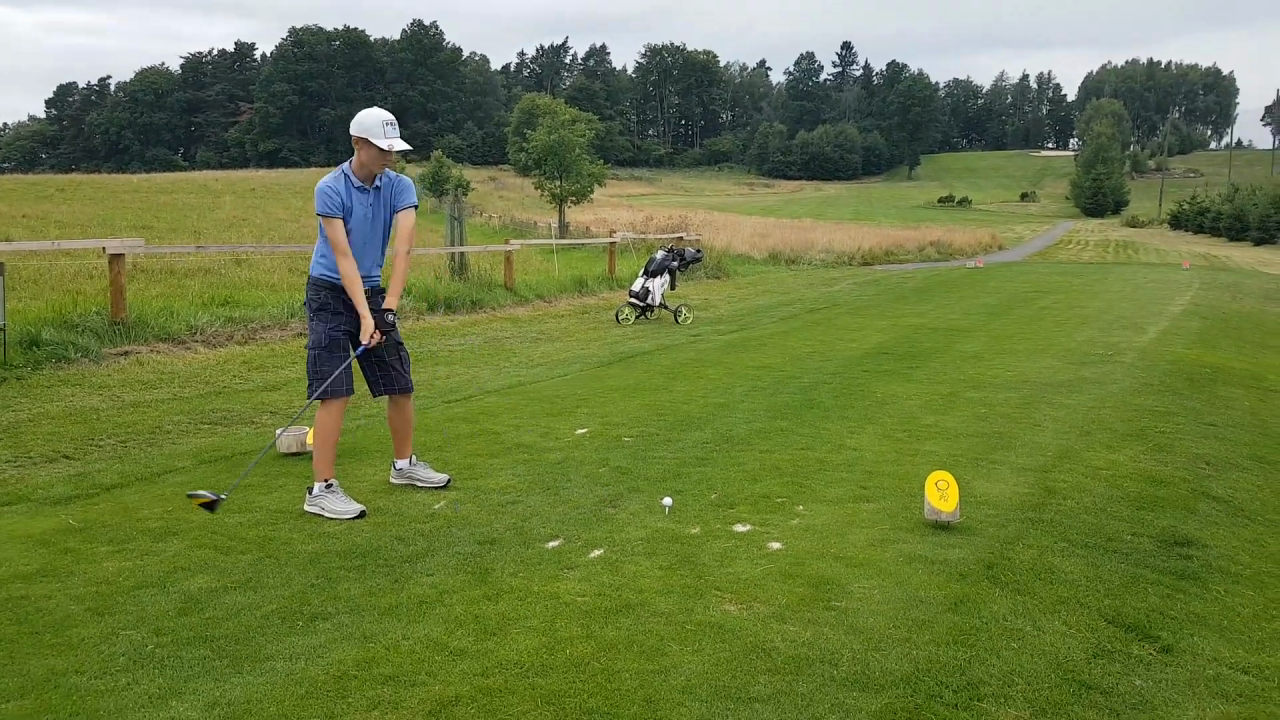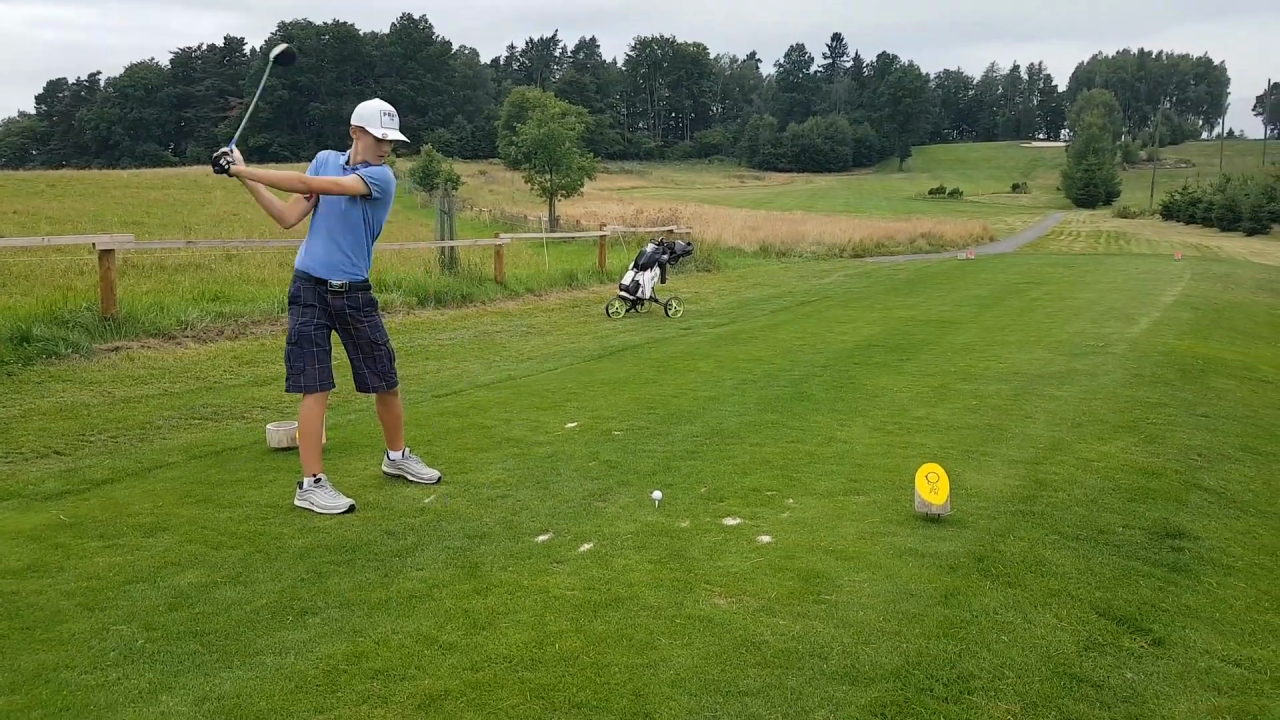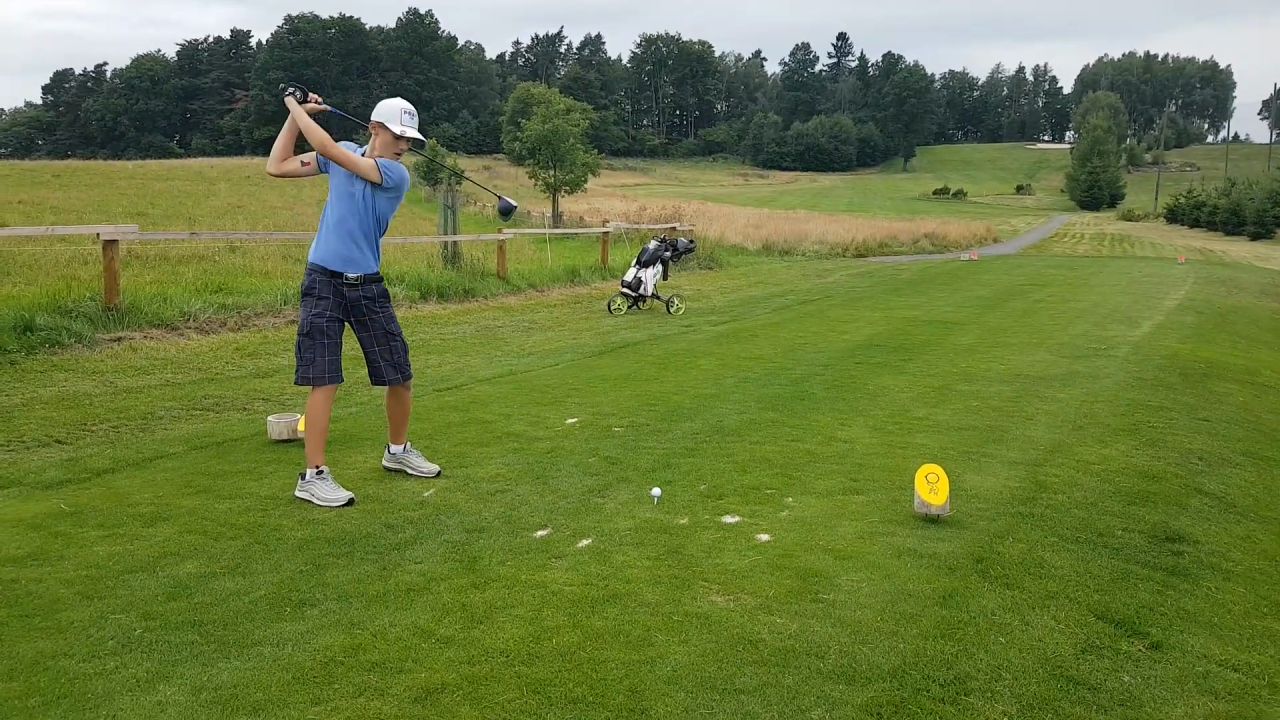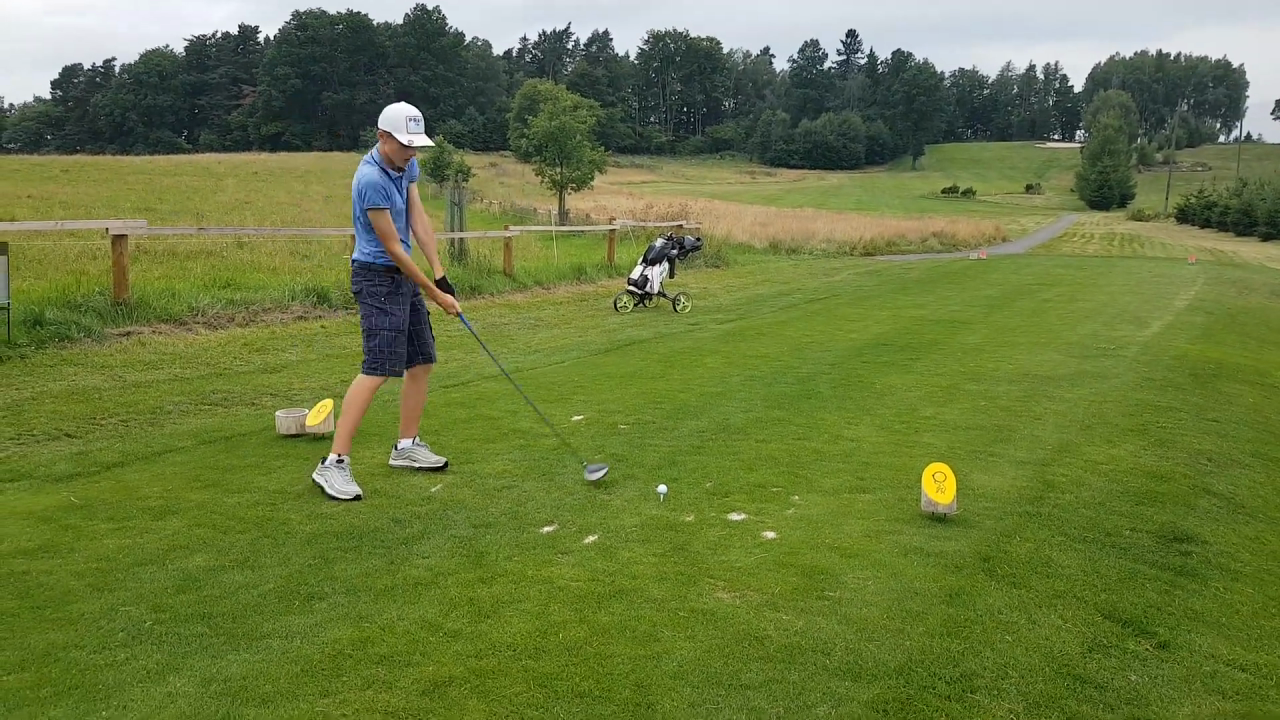
dt=0.3s
person 1, frame 1
left shoulder: (401, 187)
right shoulder: (329, 188)
left elbow: (402, 251)
right elbow: (343, 257)
left wrist: (388, 306)
right wrist: (363, 314)
left hip: (375, 296)
right hip: (333, 301)
left knee: (399, 387)
right knee: (334, 393)
left ankle: (405, 465)
right ankle: (321, 490)
person 1, frame 2
left shoulder: (381, 178)
right shoulder: (325, 160)
left elbow: (310, 184)
right elbow: (289, 217)
left wrist: (243, 170)
right wrist: (244, 175)
left hip: (354, 294)
right hip: (309, 289)
left knee: (386, 383)
right knee: (316, 388)
left ankle: (397, 455)
right ankle: (311, 483)
person 1, frame 3
left shoulder: (396, 175)
right shoulder: (342, 154)
left elbow: (325, 147)
right elbow: (277, 168)
left wrist: (295, 111)
right wrist: (293, 114)
left hip: (369, 286)
right hip: (324, 282)
left knee: (399, 376)
right knee: (324, 379)
left ankle: (398, 450)
right ankle: (313, 475)
person 1, frame 4
left shoulder: (407, 167)
right shoulder: (370, 180)
left elbow: (419, 221)
right elbow: (394, 248)
left wrist: (440, 273)
right wrist: (432, 292)
left hip: (405, 280)
right hip: (377, 277)
left knee: (421, 363)
right knee: (377, 370)
left ankle: (406, 445)
right ankle: (334, 463)
